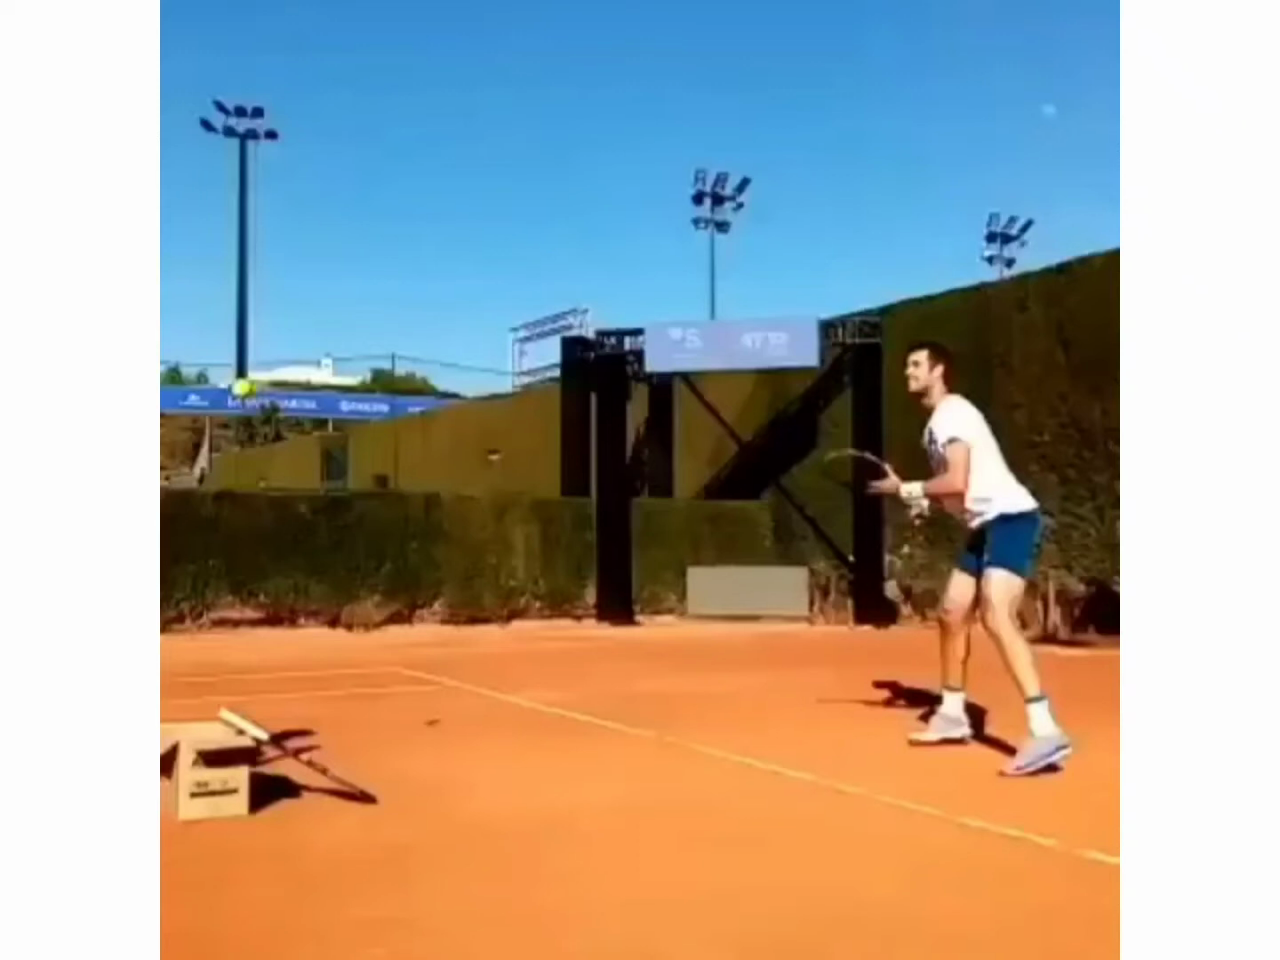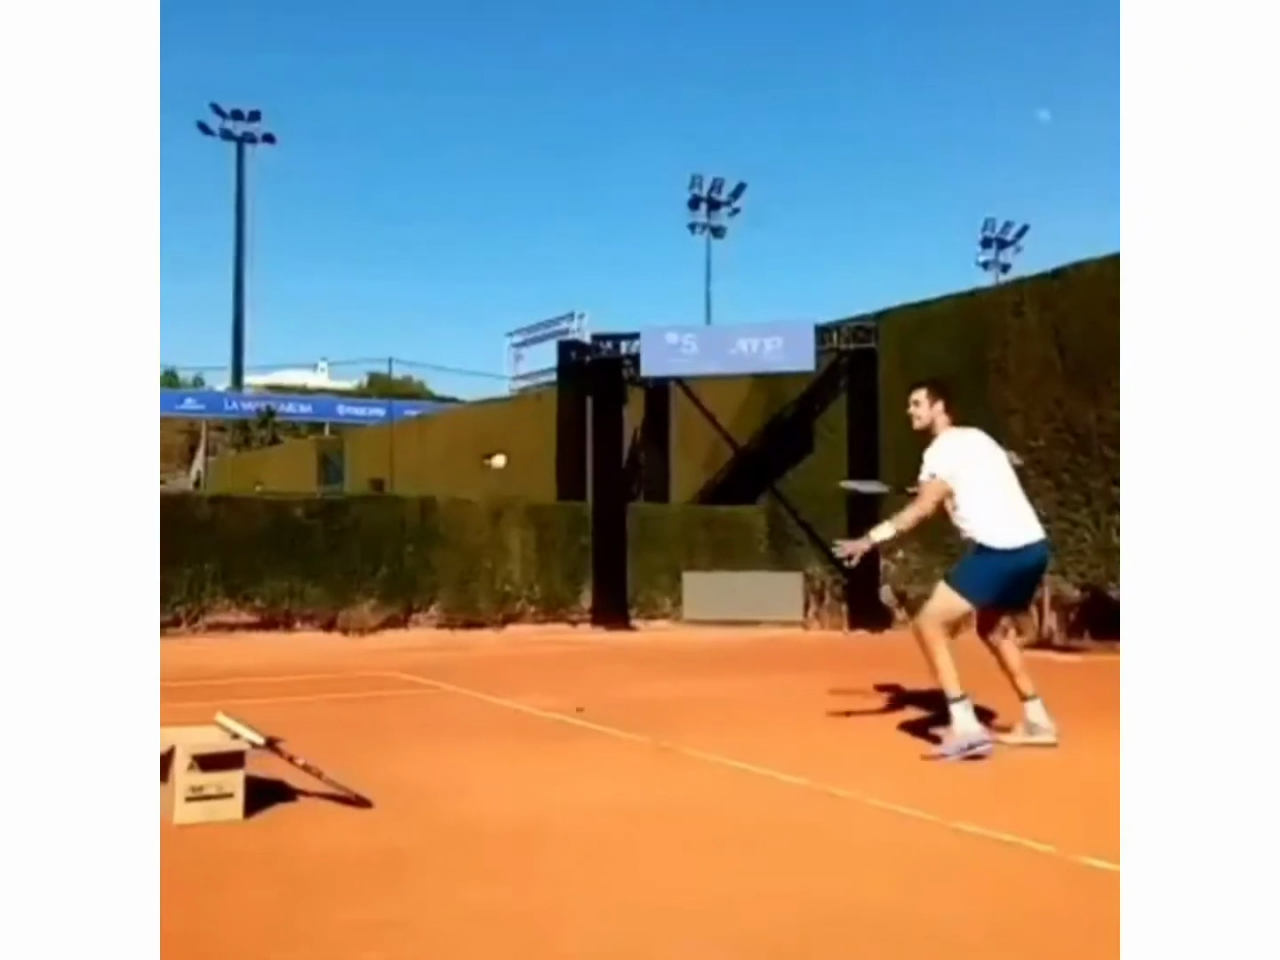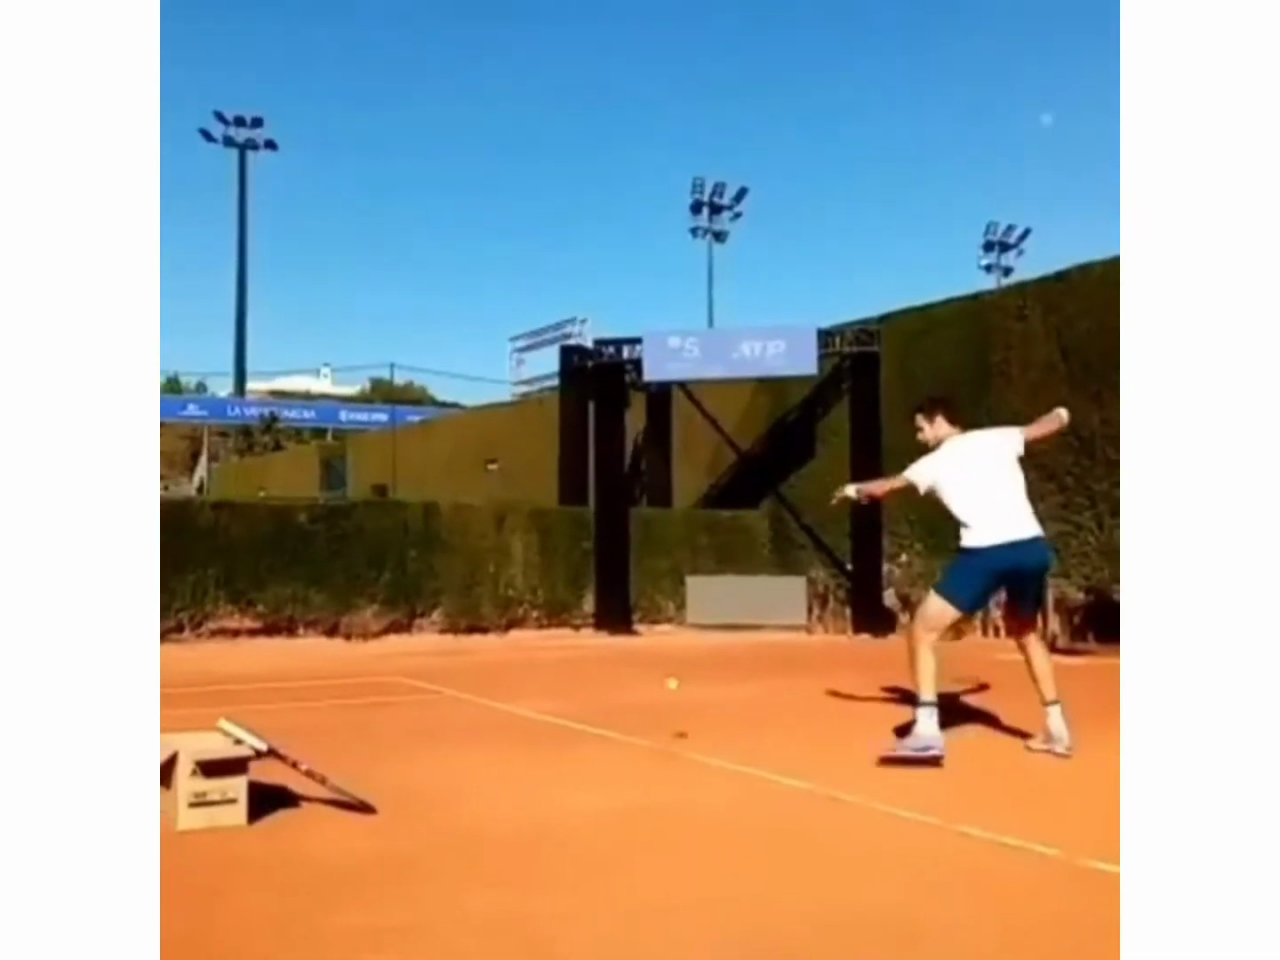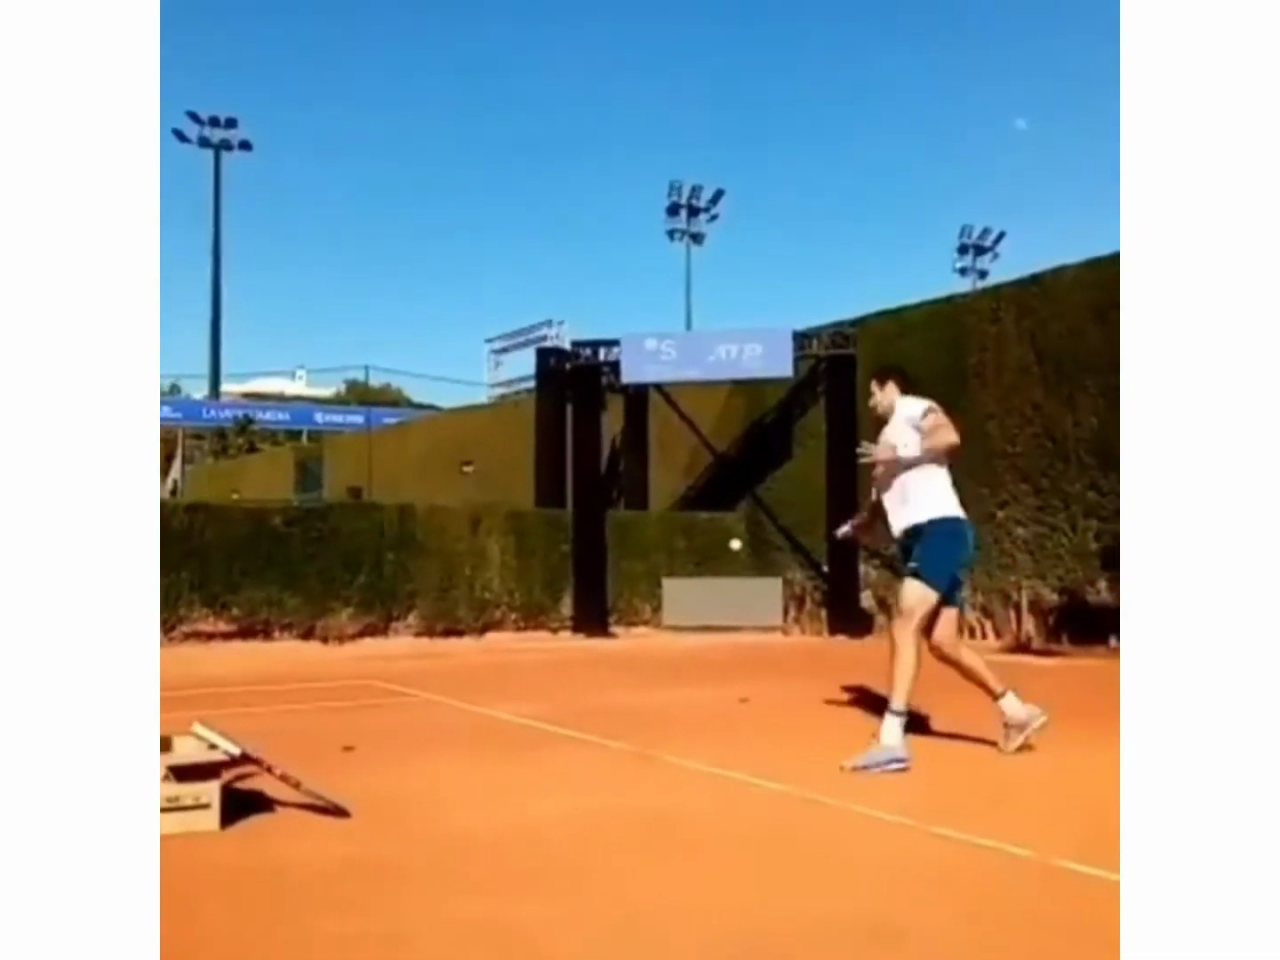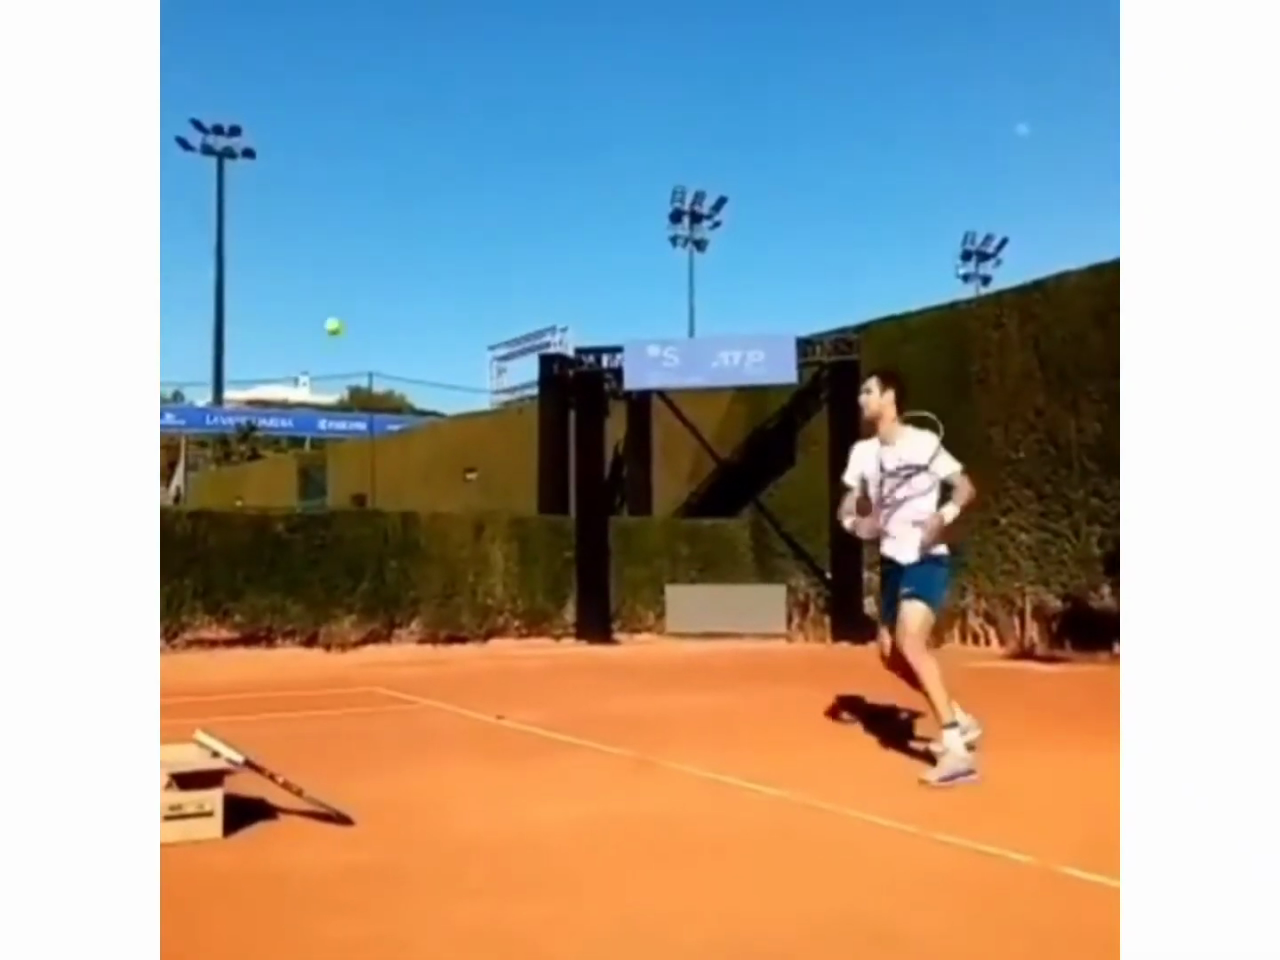
dt=1s
person 1, frame 1
left shoulder: (952, 412)
right shoulder: (936, 422)
left elbow: (956, 482)
left wrist: (905, 489)
right wrist: (924, 500)
left hip: (1011, 518)
right hip: (987, 524)
left knee: (997, 617)
right knee: (951, 614)
left ankle: (1046, 732)
right ankle: (952, 714)
person 1, frame 2
left shoulder: (941, 449)
right shoulder: (977, 438)
left elbow: (925, 506)
left wrist: (871, 539)
right wrist: (946, 490)
left hip: (999, 551)
right hip: (1035, 546)
left knee: (928, 625)
right knee: (993, 629)
left ankle: (966, 726)
right ankle: (1037, 722)
person 1, frame 3
left shoulder: (933, 463)
right shoulder: (998, 439)
left elbow: (883, 487)
right elbow: (1049, 424)
left wrist: (851, 490)
right wrist: (1060, 414)
left hip: (986, 553)
right hip: (1033, 547)
left knee: (922, 633)
right knee: (1025, 632)
left ankle: (925, 731)
right ankle: (1056, 728)
person 1, frame 4
left shoulder: (913, 407)
right shoulder: (890, 438)
left elbow: (948, 437)
right elbow: (877, 505)
left wrist: (897, 455)
right wrist: (855, 526)
left hip: (940, 532)
right hip: (919, 541)
left knee: (903, 625)
right knee: (943, 643)
left ankle: (890, 743)
right ankle: (1017, 711)
person 1, frame 5
left shoulder: (924, 442)
right shoulder: (861, 452)
left elbow: (965, 486)
right elbow: (848, 506)
left wrist: (947, 514)
right wrist: (857, 522)
left hip: (927, 560)
right hip: (892, 563)
left knee: (911, 644)
right knee: (893, 655)
left ankle: (956, 751)
right ankle: (960, 722)
